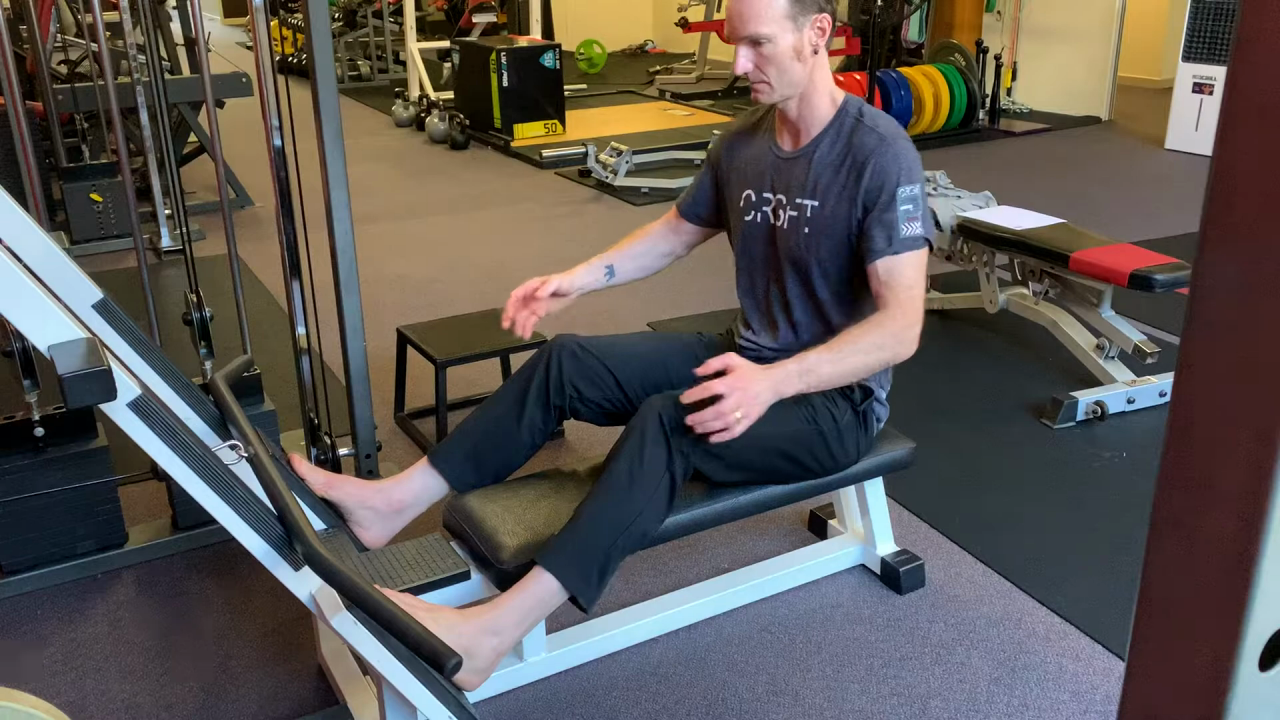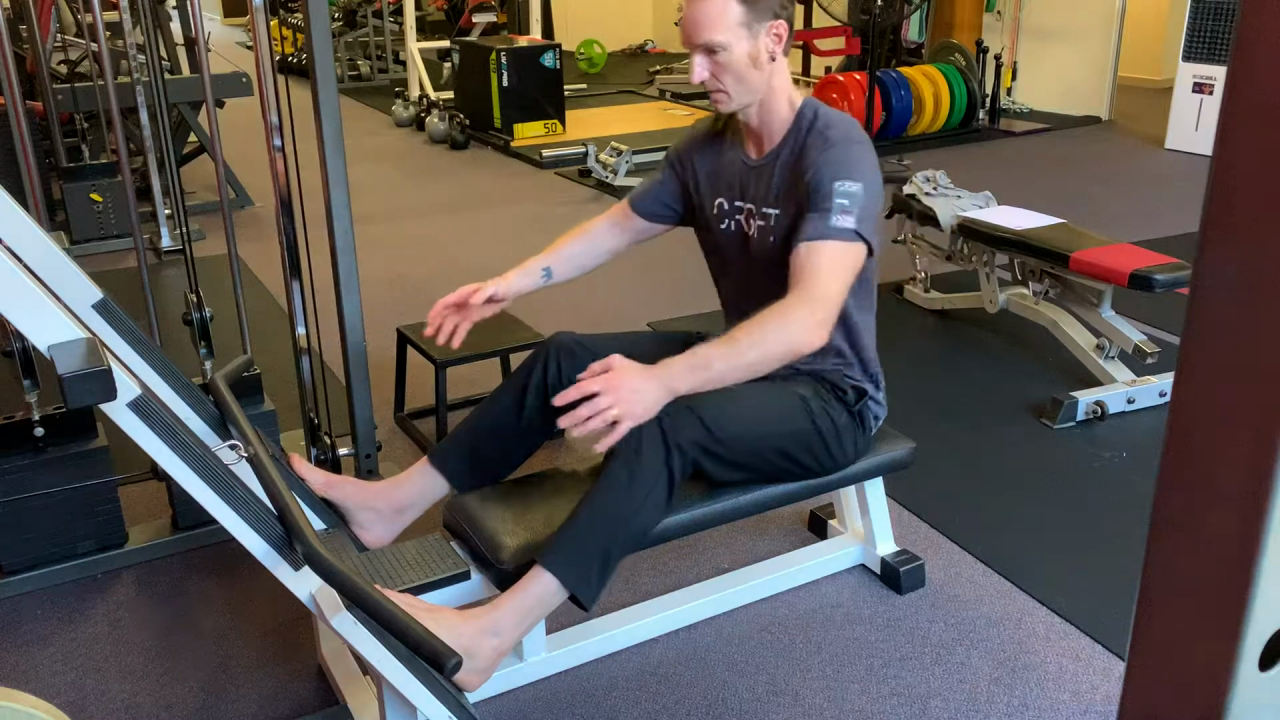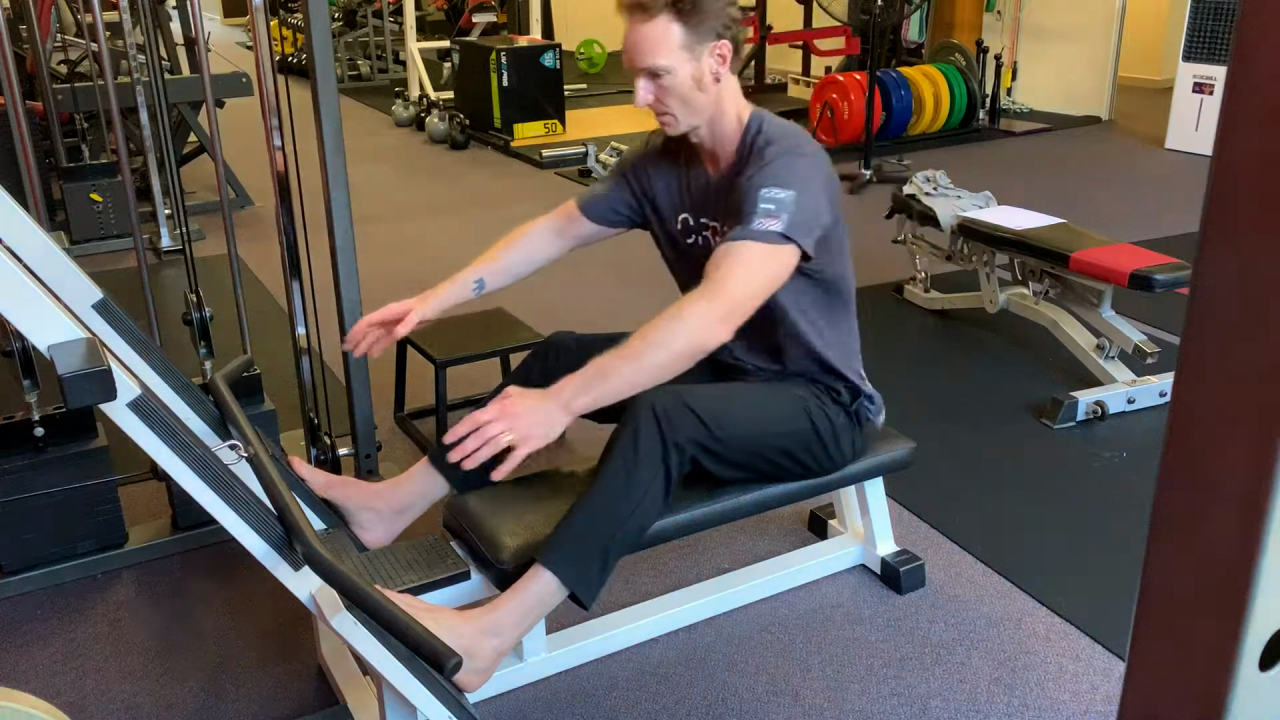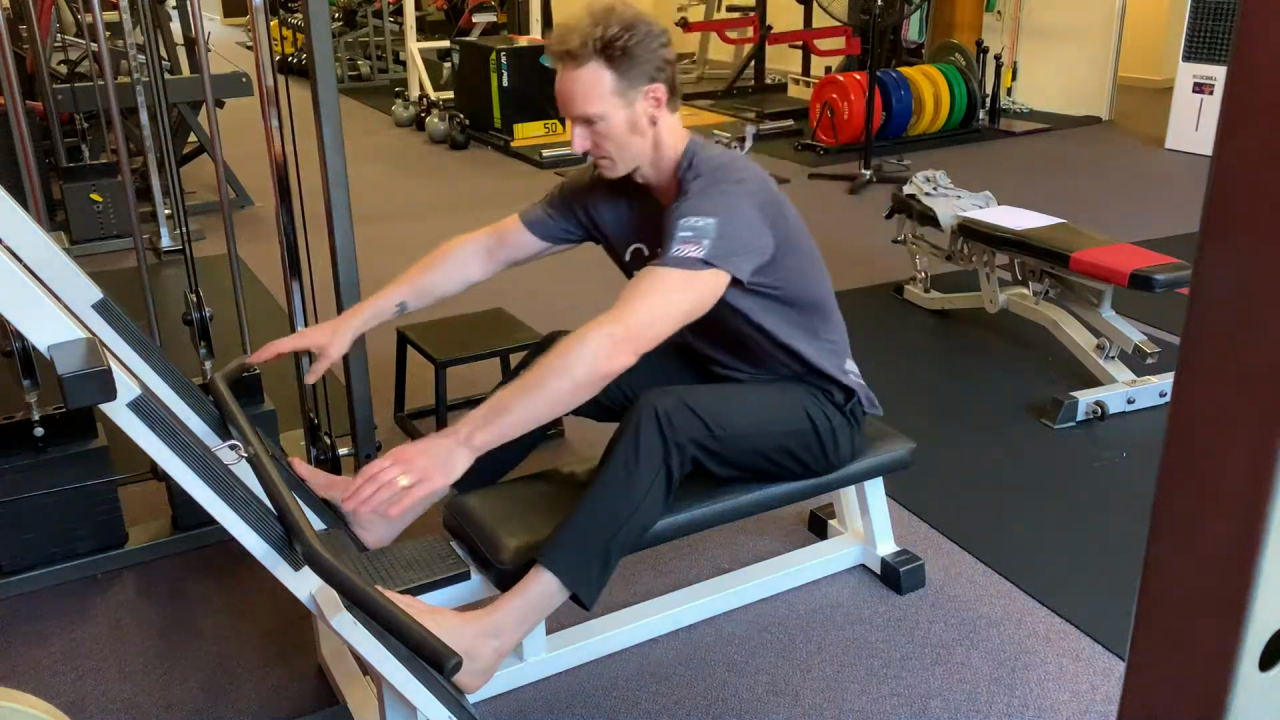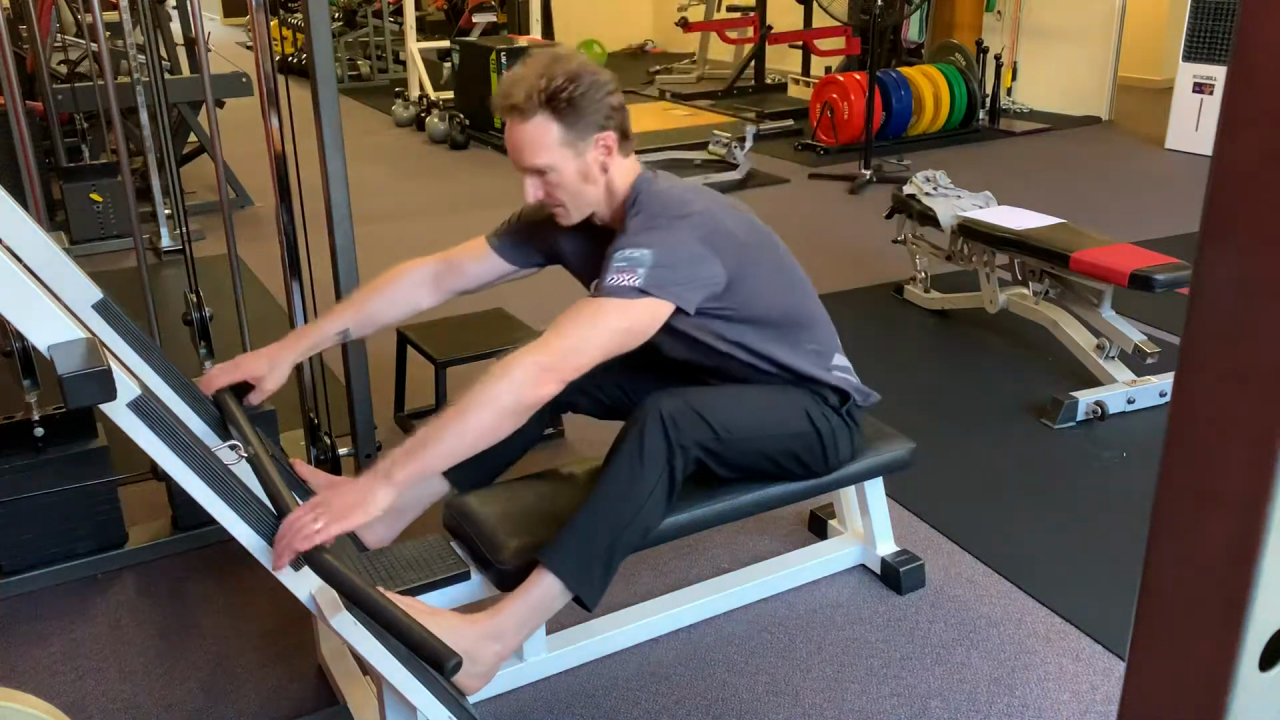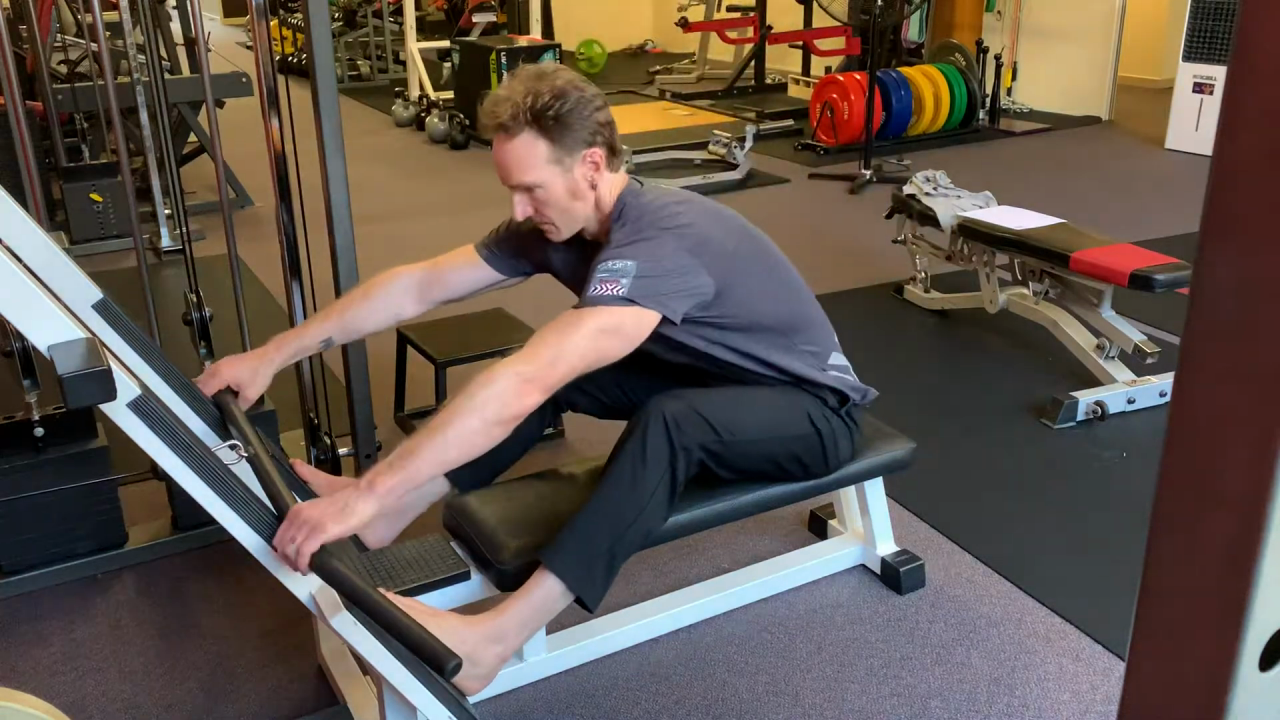
dt=0.2s
person 1, frame 1
left shoulder: (878, 155)
right shoulder: (744, 143)
left elbow: (899, 326)
right elbow: (676, 231)
left wrist: (775, 381)
right wrist: (576, 279)
left hip: (833, 399)
right hip: (750, 359)
left knee: (667, 422)
right knee: (567, 362)
left ankle: (497, 629)
right ankle: (394, 500)
person 1, frame 2
left shoulder: (834, 152)
right shoulder: (710, 147)
left elbow: (808, 318)
right elbow: (620, 225)
left wrist: (662, 383)
right wrist: (516, 280)
left hip: (829, 399)
right hip: (743, 360)
left knee: (664, 427)
right knee: (562, 358)
left ankle: (497, 629)
right ankle: (393, 501)
person 1, frame 3
left shoulder: (785, 167)
right shoulder: (664, 160)
left elbow: (712, 316)
right elbow: (556, 229)
left wrist: (561, 405)
right wrist: (440, 296)
left hip: (820, 402)
right hip: (730, 366)
left knee: (664, 417)
right knee: (561, 355)
left ankle: (495, 630)
right ankle: (392, 502)
person 1, frame 4
left shoulder: (722, 196)
right shoulder: (608, 185)
left elbow: (618, 343)
right elbow: (486, 248)
left wrist: (459, 445)
right wrist: (352, 322)
left hip: (812, 406)
right hip: (719, 370)
left knee: (664, 417)
right knee: (557, 361)
left ankle: (493, 632)
right ankle: (384, 509)
person 1, frame 5
left shoulder: (671, 230)
right shoulder: (567, 213)
left elbow: (541, 373)
right elbow: (436, 278)
left wrist: (383, 484)
right wrist: (290, 350)
left hip: (810, 407)
right hip: (711, 371)
left knee: (667, 420)
right knee: (545, 378)
left ankle: (494, 636)
right ankle: (380, 520)
person 1, frame 6
left shoulder: (658, 242)
right shoulder: (557, 222)
left elbow: (520, 387)
right elbow: (418, 287)
left wrist: (364, 496)
right wrist: (270, 356)
left hip: (810, 407)
right hip: (715, 370)
left knee: (670, 421)
right knee: (549, 371)
left ankle: (496, 637)
right ankle: (397, 513)
